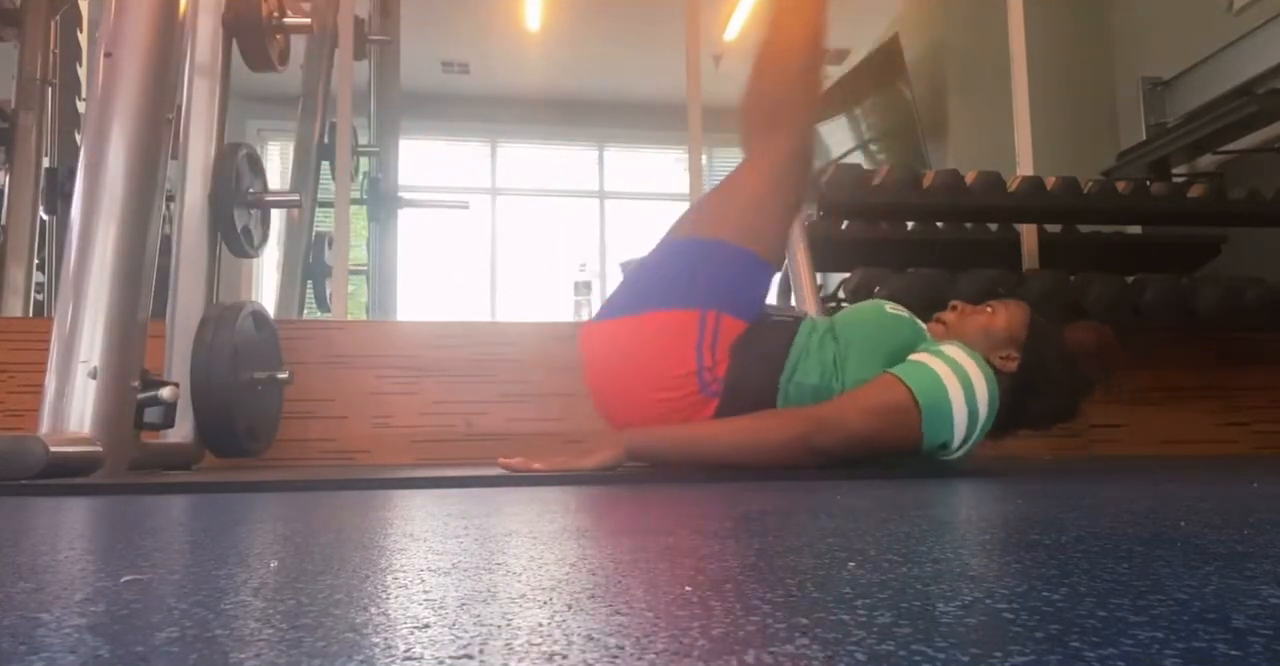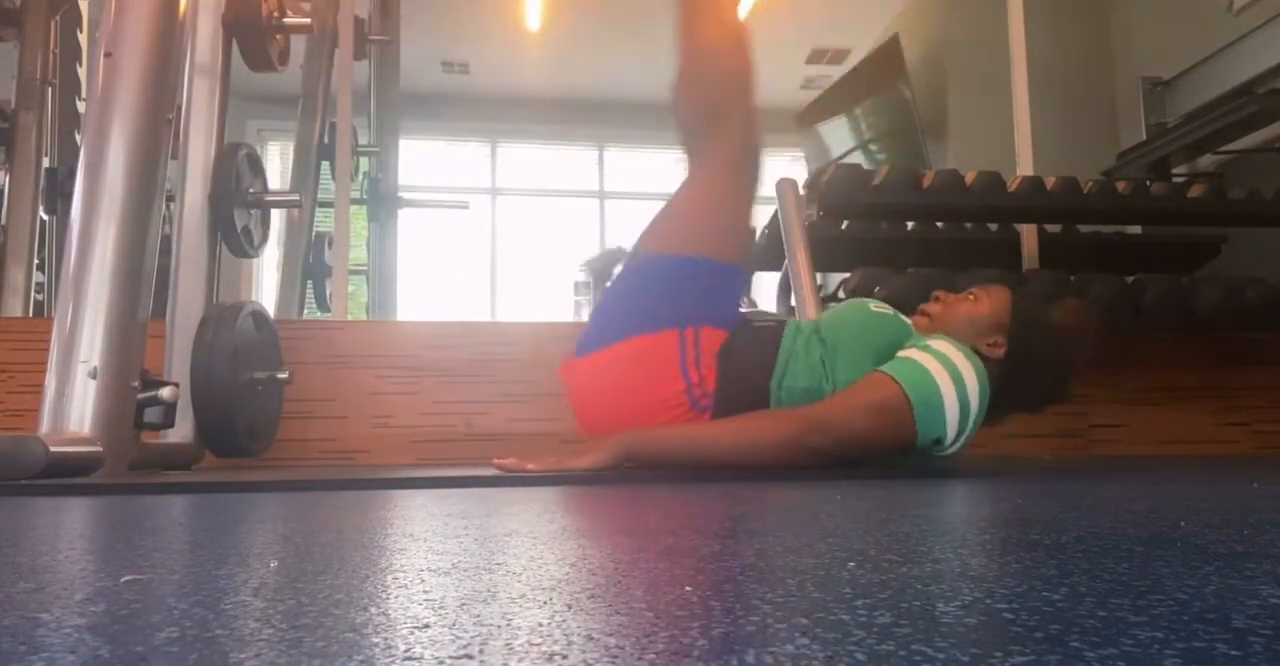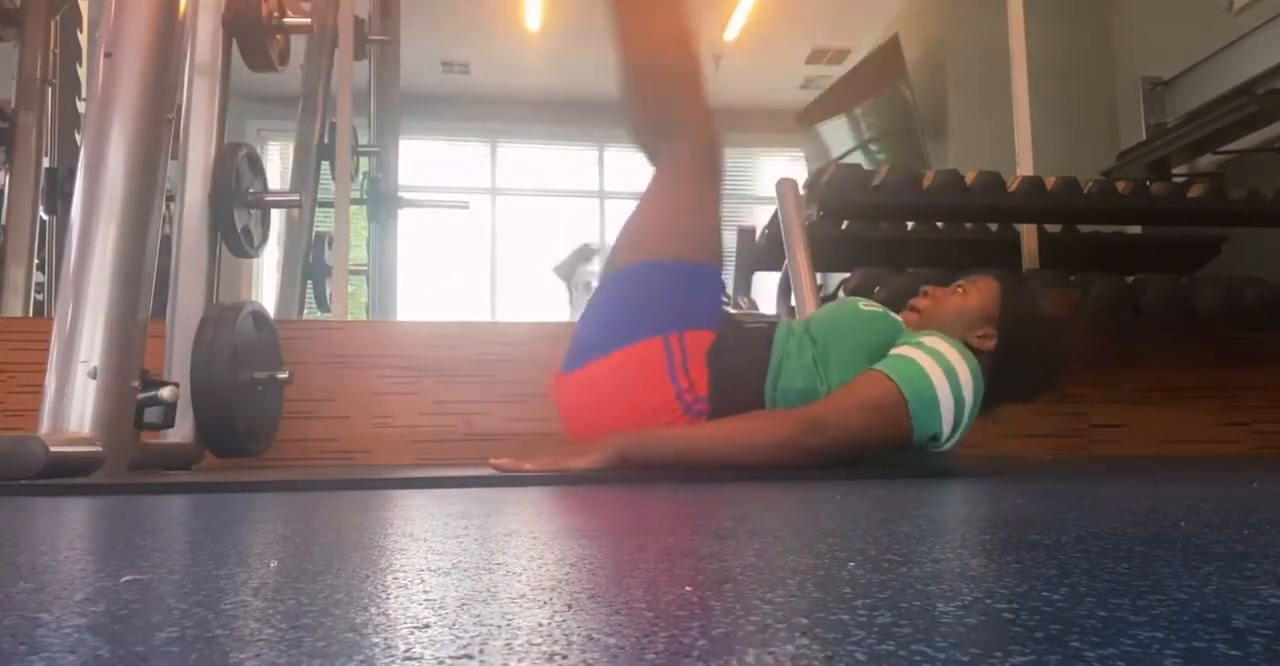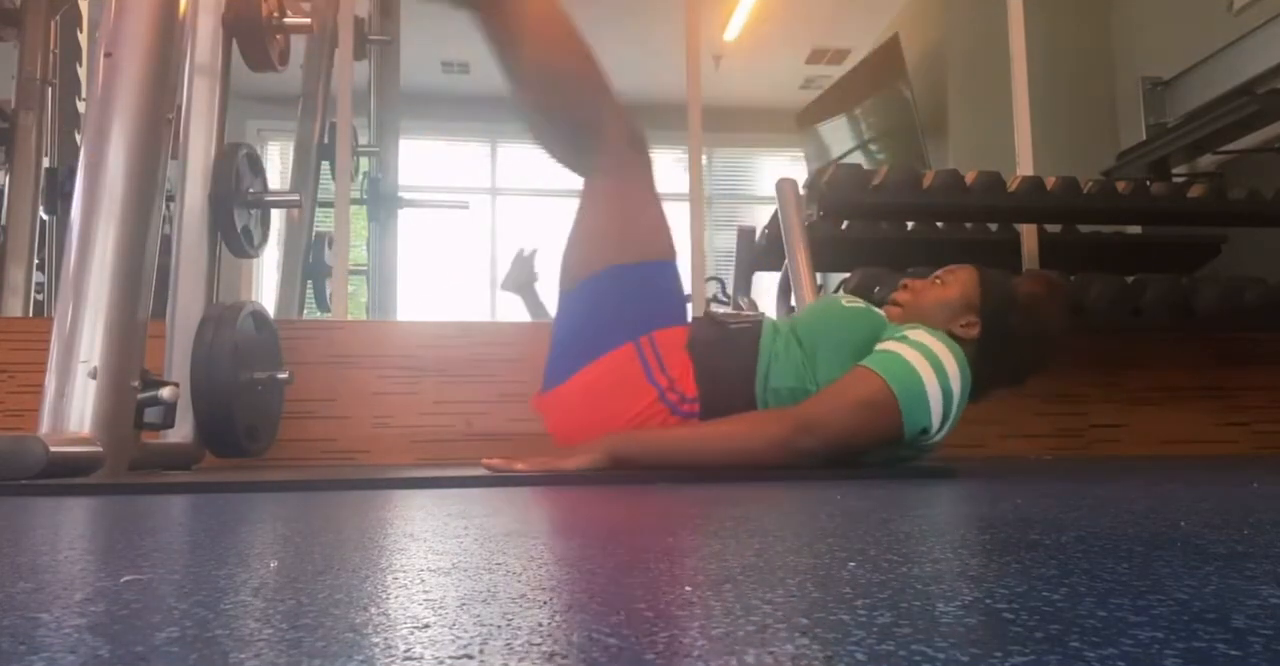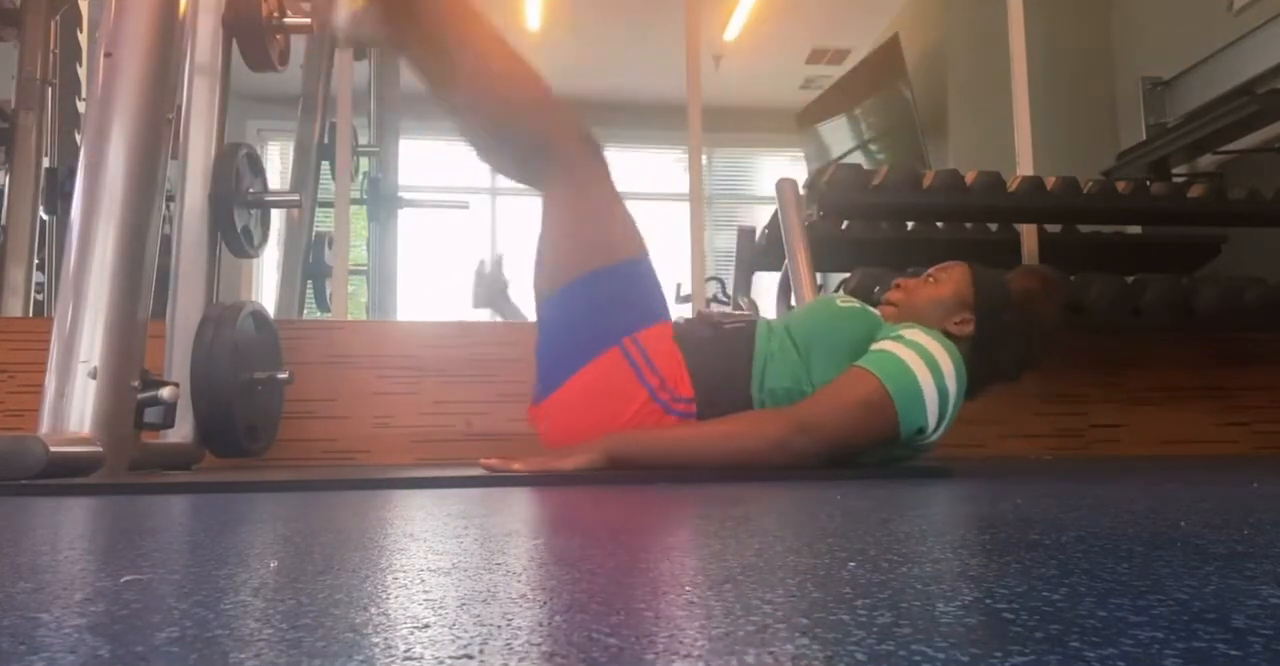
dt=0.1s
person 1, frame 1
left shoulder: (961, 379)
right shoulder: (945, 363)
left elbow: (820, 434)
left wrist: (629, 443)
right hip: (686, 366)
left knee: (783, 150)
person 1, frame 2
left shoulder: (951, 375)
right shoulder: (936, 360)
left elbow: (811, 434)
left wrist: (621, 446)
left hip: (649, 376)
right hip: (673, 369)
left knee: (724, 148)
person 1, frame 3
left shoulder: (941, 369)
right shoulder: (921, 349)
left elbow: (810, 433)
left wrist: (616, 447)
left hip: (649, 391)
right hip: (664, 387)
left knee: (690, 153)
person 1, frame 4
left shoulder: (930, 364)
right shoulder: (908, 347)
left elbow: (801, 433)
left wrist: (609, 449)
left hip: (635, 397)
right hip: (652, 380)
left knee: (613, 154)
person 1, frame 5
left shoulder: (926, 362)
right shoulder: (895, 345)
left elbow: (800, 434)
left wrist: (607, 449)
left hip: (639, 401)
right hip: (665, 387)
left knee: (568, 156)
